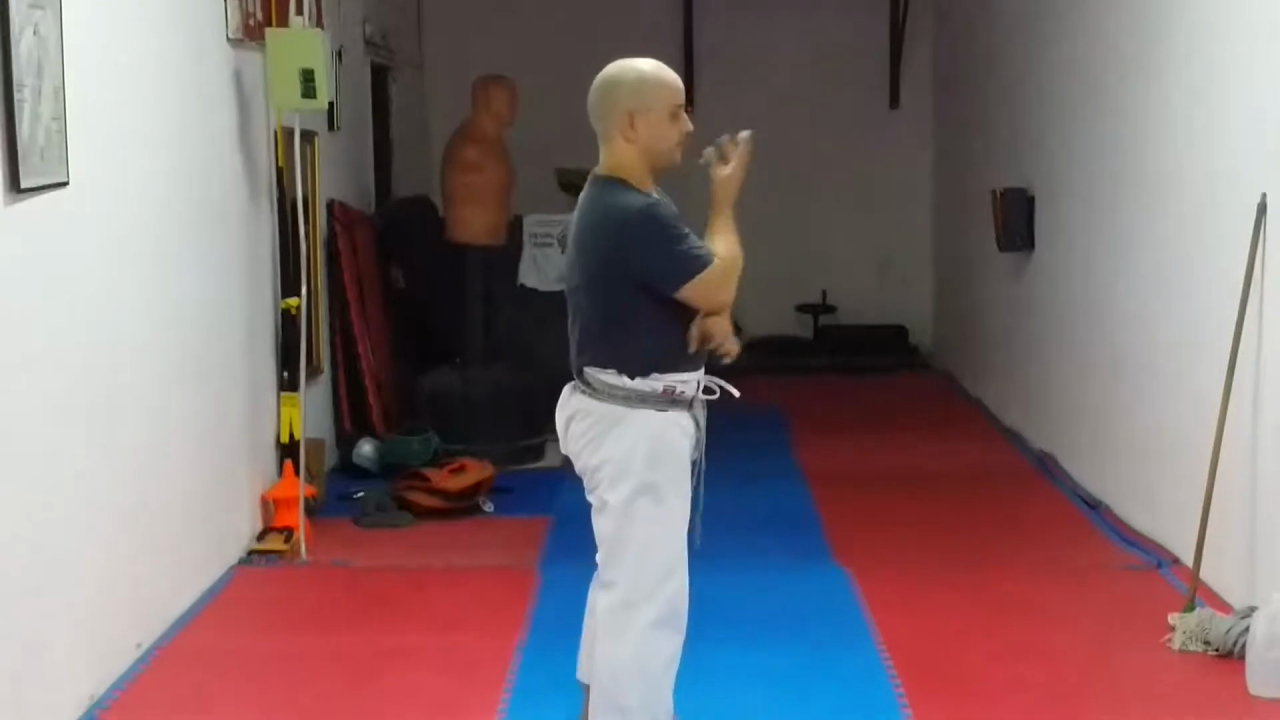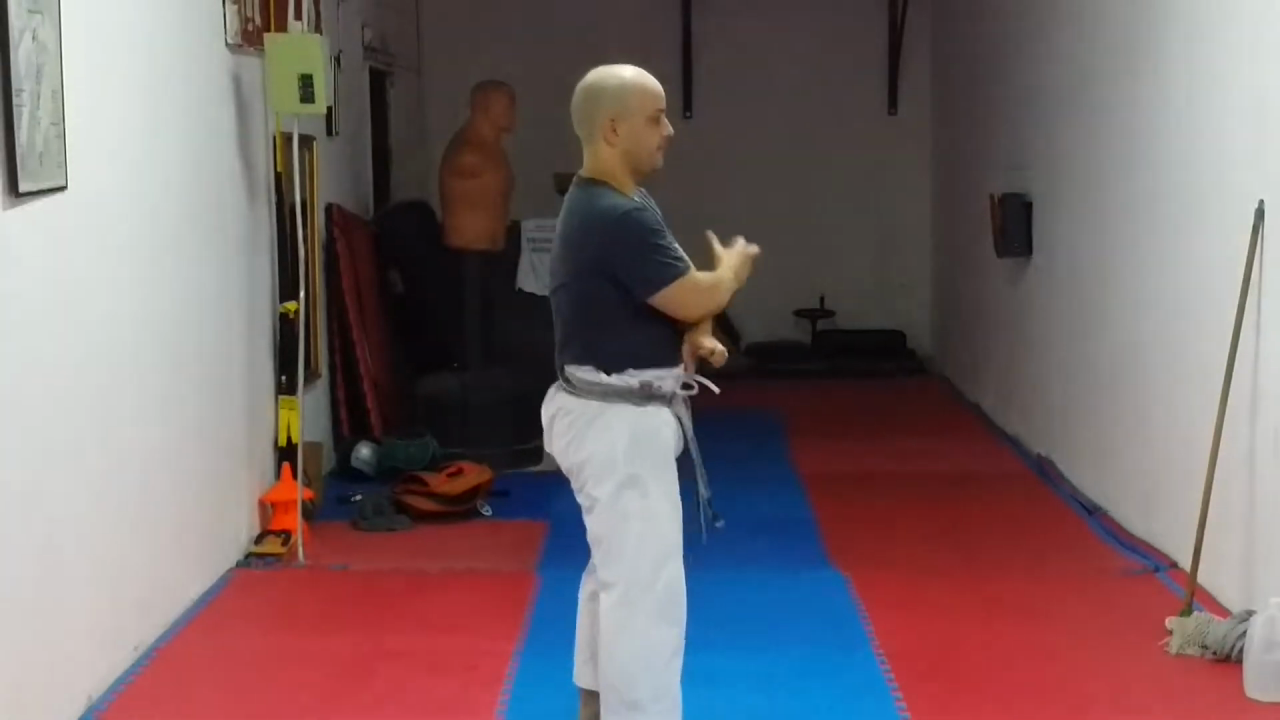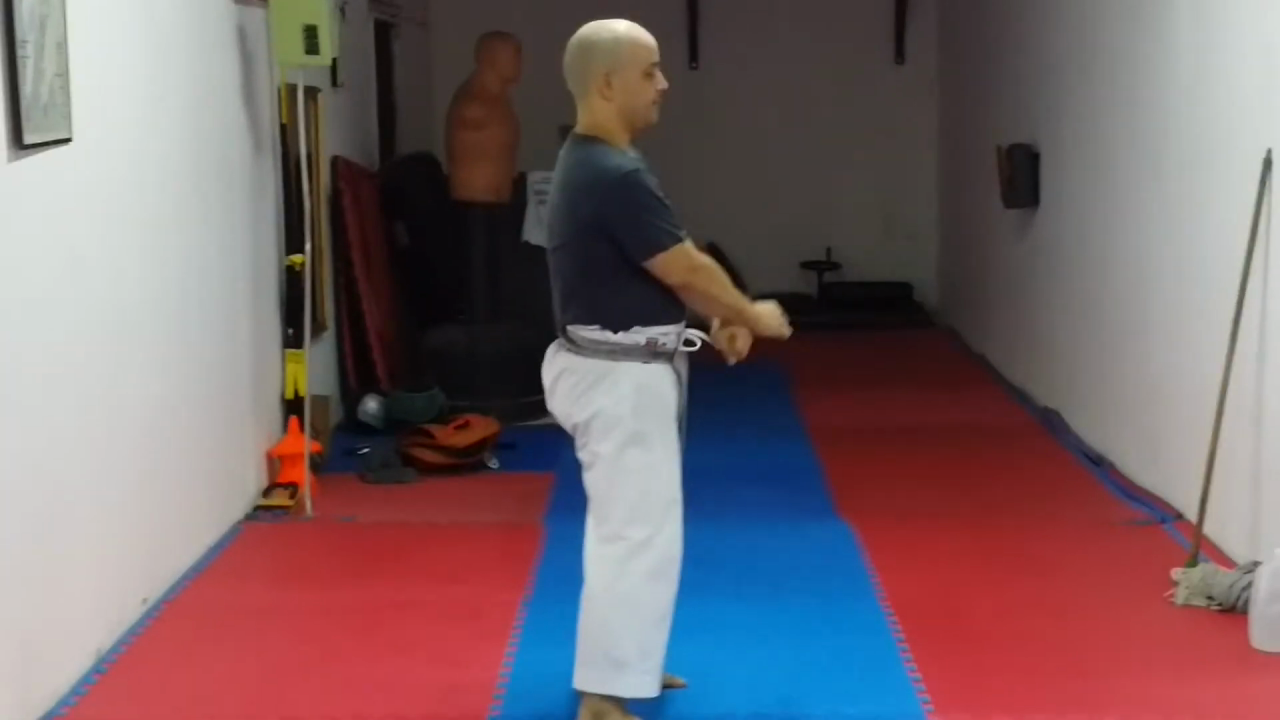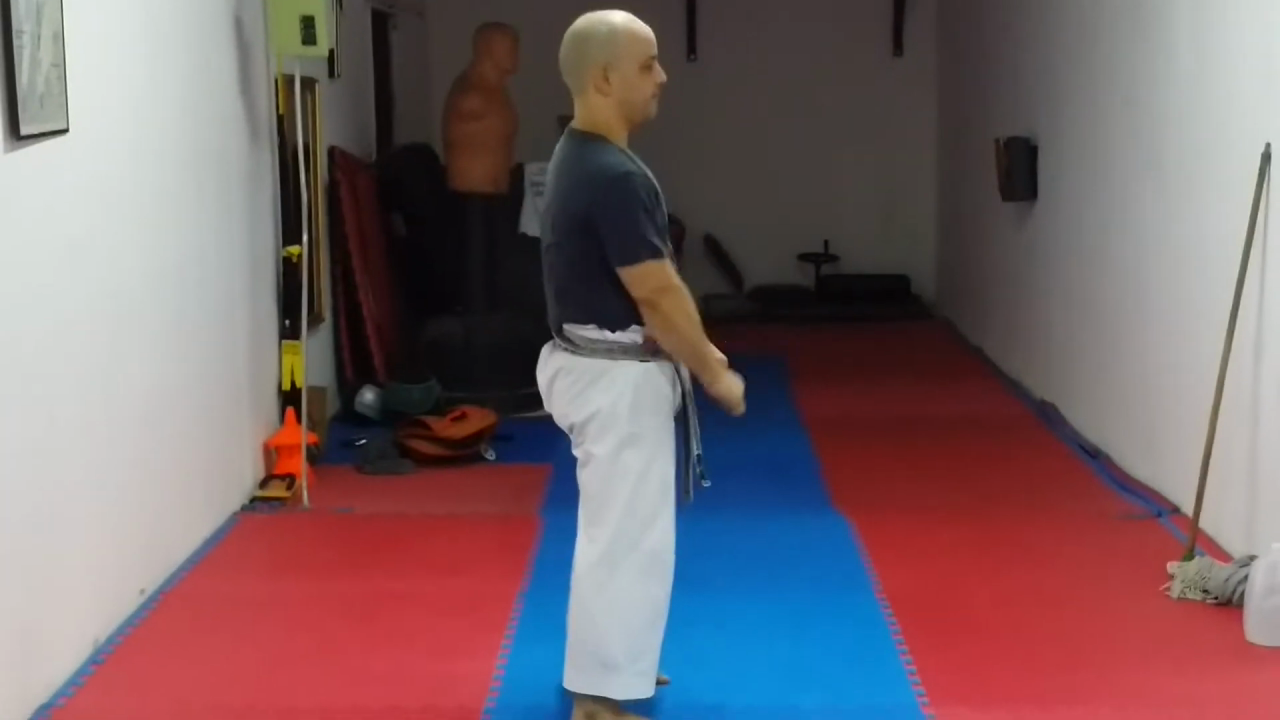
dt=0.4s
person 1, frame 1
left shoulder: (617, 202)
right shoulder: (631, 215)
left elbow: (687, 288)
right elbow: (715, 288)
left wrist: (711, 324)
right wrist: (725, 202)
left hip: (631, 415)
right hip: (635, 424)
left knee: (631, 569)
right knee: (646, 582)
person 1, frame 2
left shoulder: (607, 205)
right shoulder: (614, 217)
left elbow: (673, 296)
right elbow: (695, 298)
left wrist: (697, 335)
right wrist: (733, 267)
left hip: (614, 413)
right hip: (618, 420)
left knee: (619, 567)
right knee: (646, 578)
person 1, frame 3
left shoulder: (592, 163)
right shoulder: (612, 176)
left elbow: (664, 265)
right elbow: (685, 269)
left wrist: (720, 315)
right wrist: (751, 313)
left hip: (614, 370)
right hip: (620, 378)
left knee: (623, 524)
right knee: (639, 536)
left ankle: (614, 662)
person 1, frame 4
left shoulder: (587, 158)
right shoulder: (610, 175)
right elbow: (657, 294)
left wrist: (695, 353)
right wrist: (715, 373)
left hip: (604, 367)
right hip: (616, 376)
left knee: (617, 526)
right knee: (628, 536)
left ankle: (607, 660)
person 2, frame 1
left shoulder: (496, 141)
right shoulder: (469, 145)
left hip: (490, 248)
right hip: (471, 251)
left ankle: (481, 368)
right ankle: (474, 371)
person 2, frame 2
left shoulder: (493, 148)
right shoulder: (467, 151)
left hip: (488, 255)
right hip: (469, 258)
left knee: (484, 327)
right knee: (471, 329)
left ankle: (480, 373)
right ankle: (472, 374)
person 2, frame 3
left shoulder: (501, 95)
right shoulder: (473, 102)
left hip: (494, 205)
right hip: (475, 209)
right knee: (480, 285)
left ankle: (489, 324)
person 2, frame 4
left shoulder: (496, 90)
right shoulder: (470, 94)
left hip: (493, 200)
right hip: (472, 204)
left knee: (492, 275)
right knee: (476, 276)
